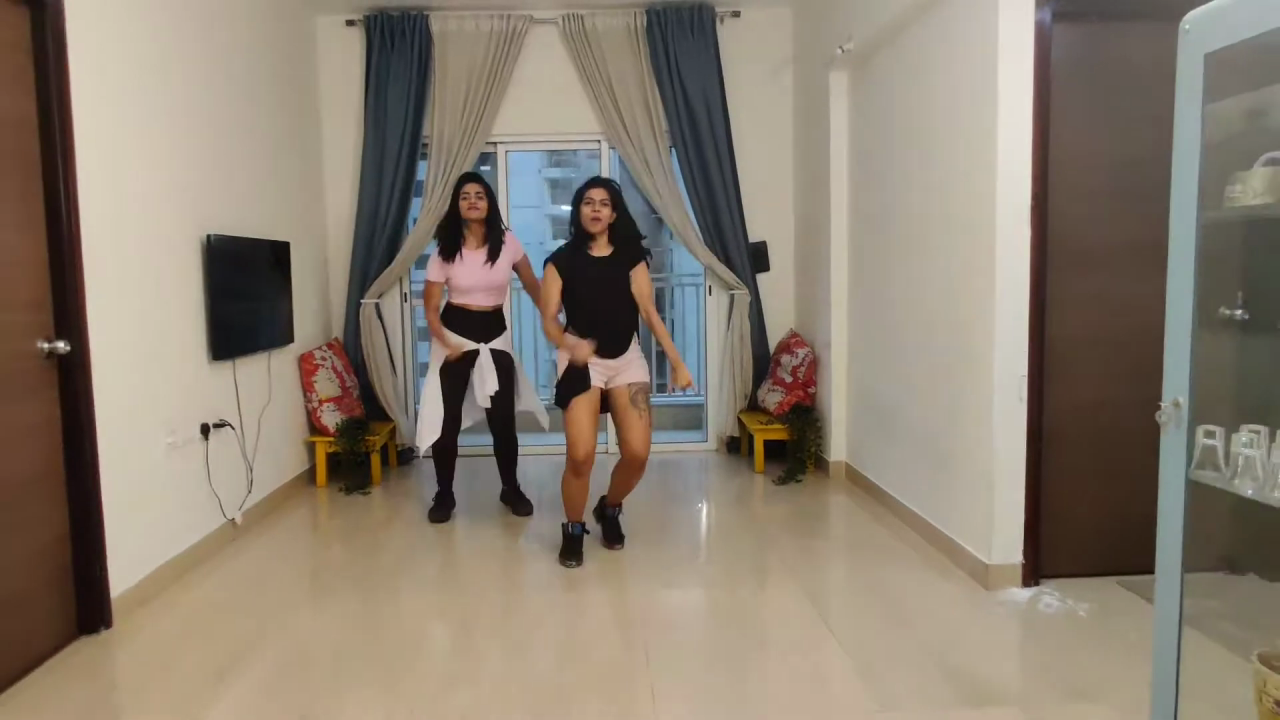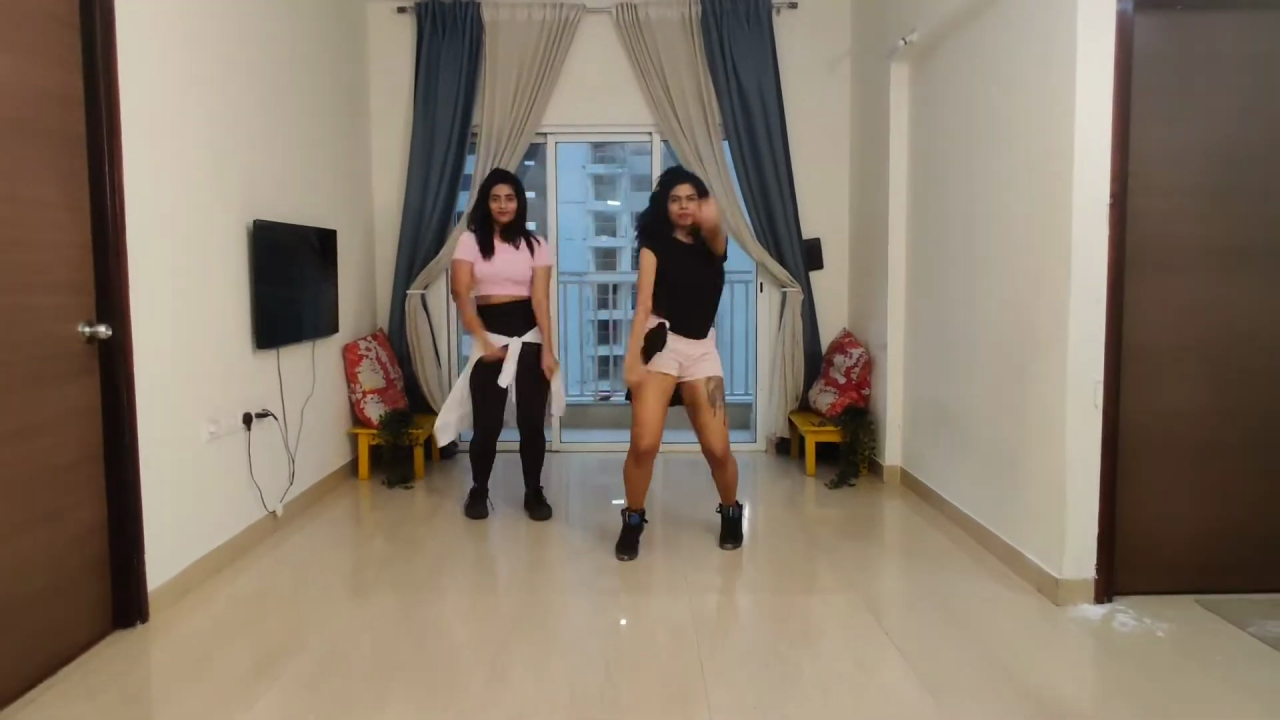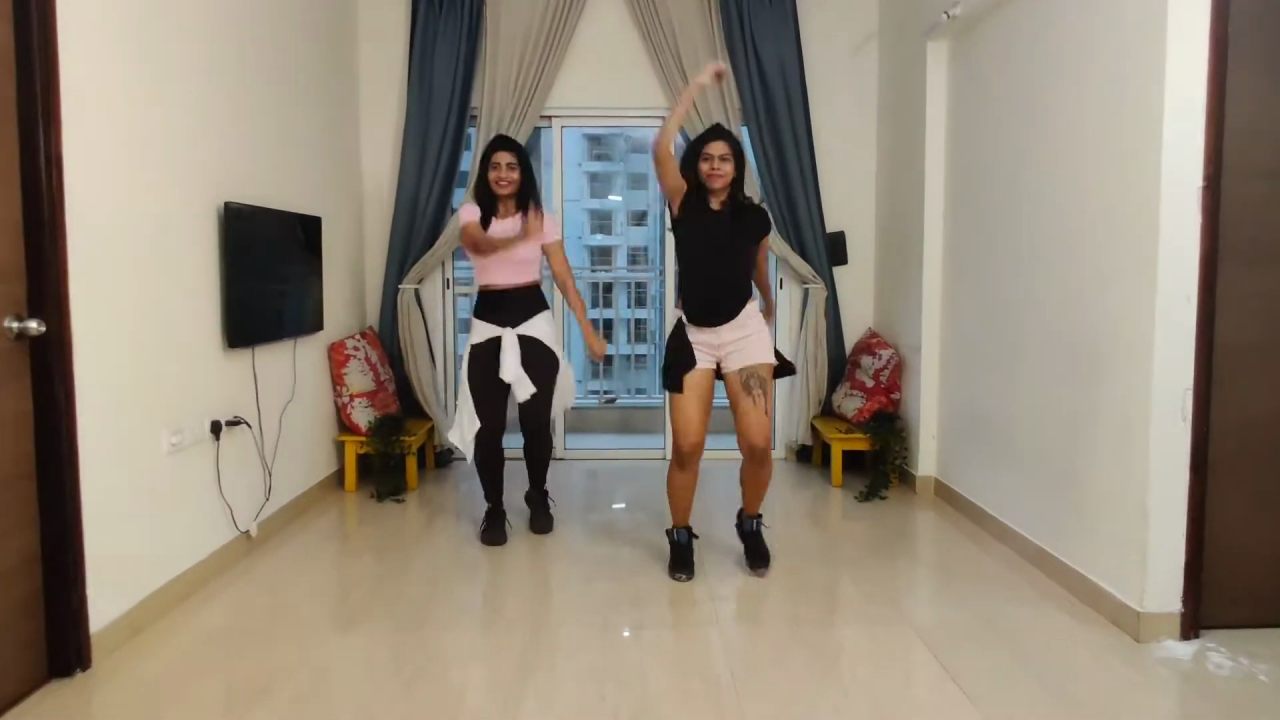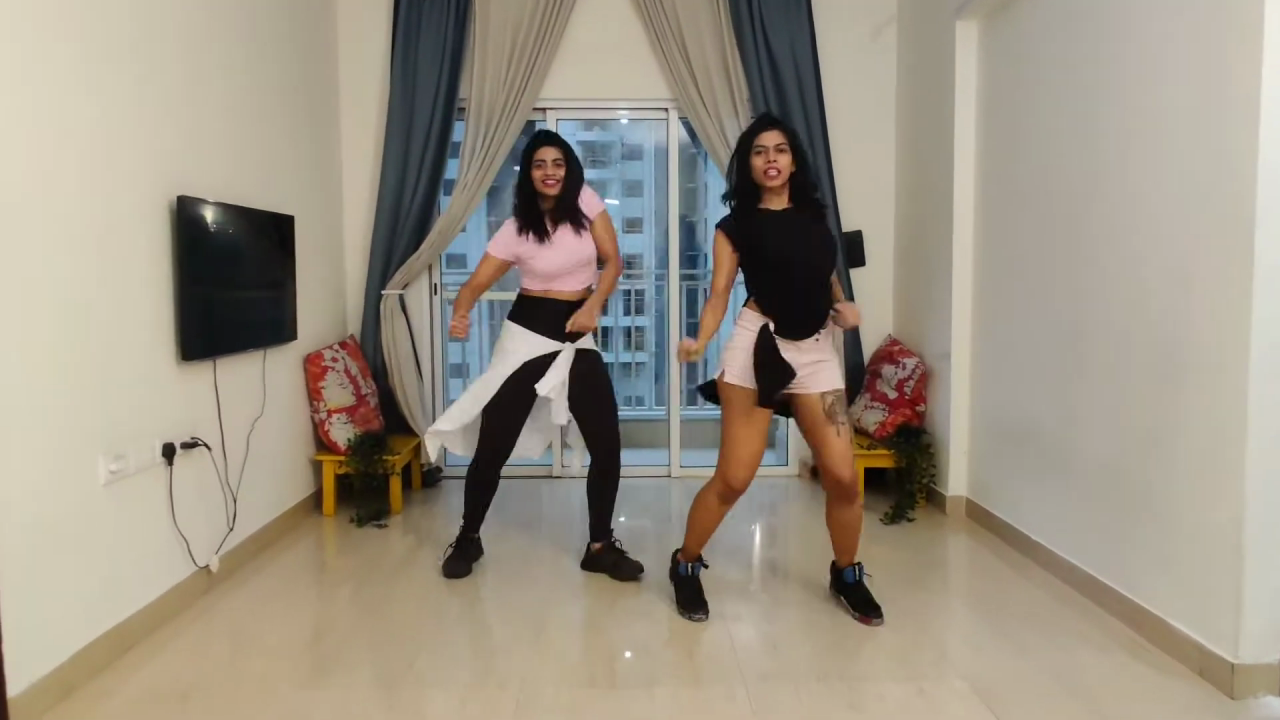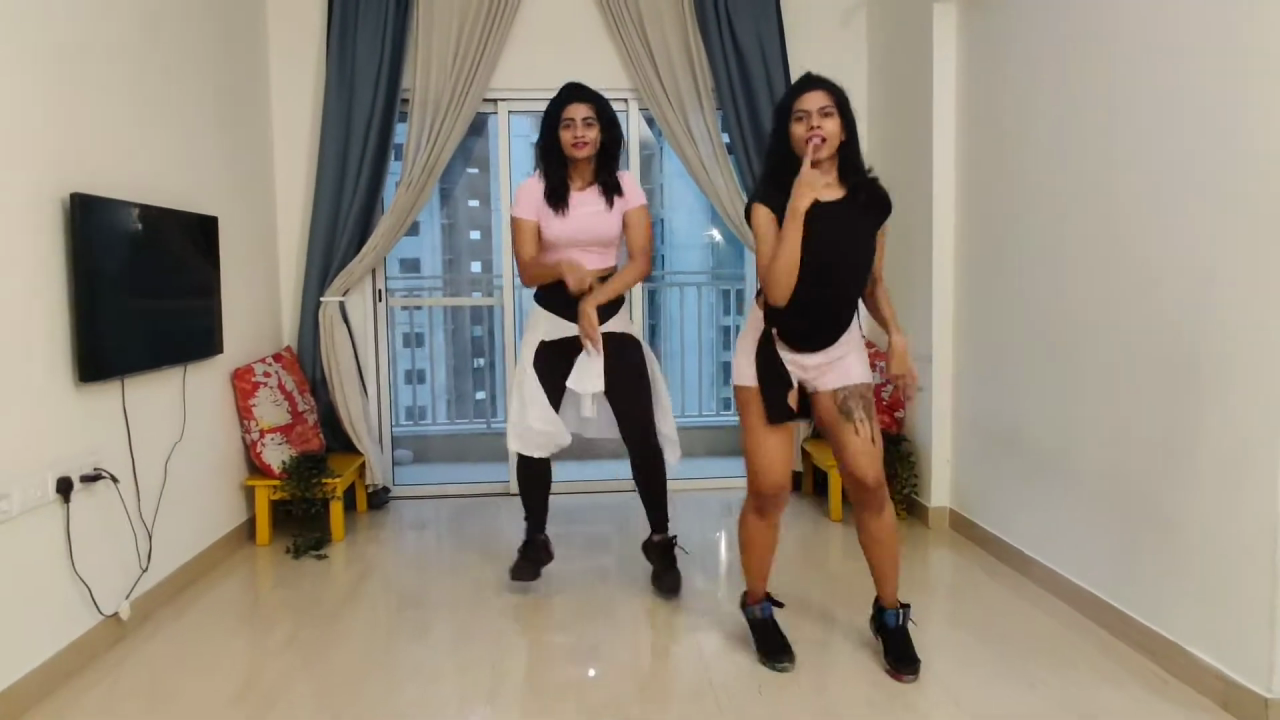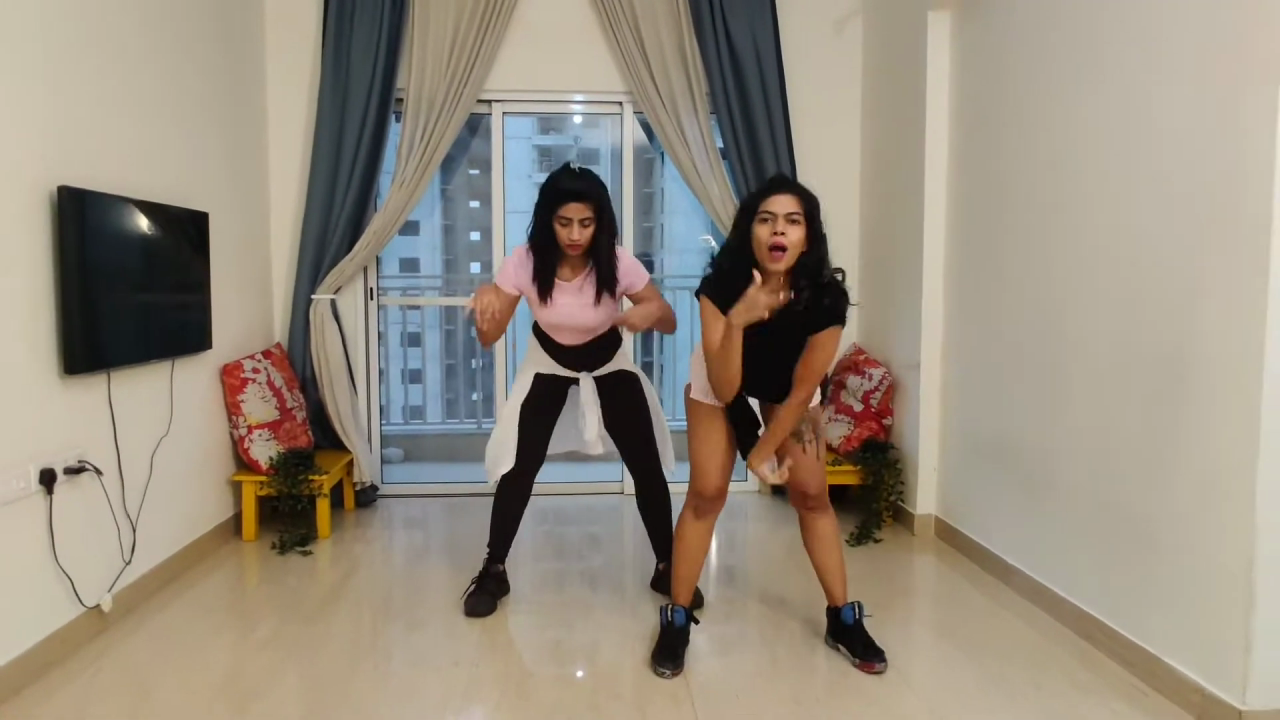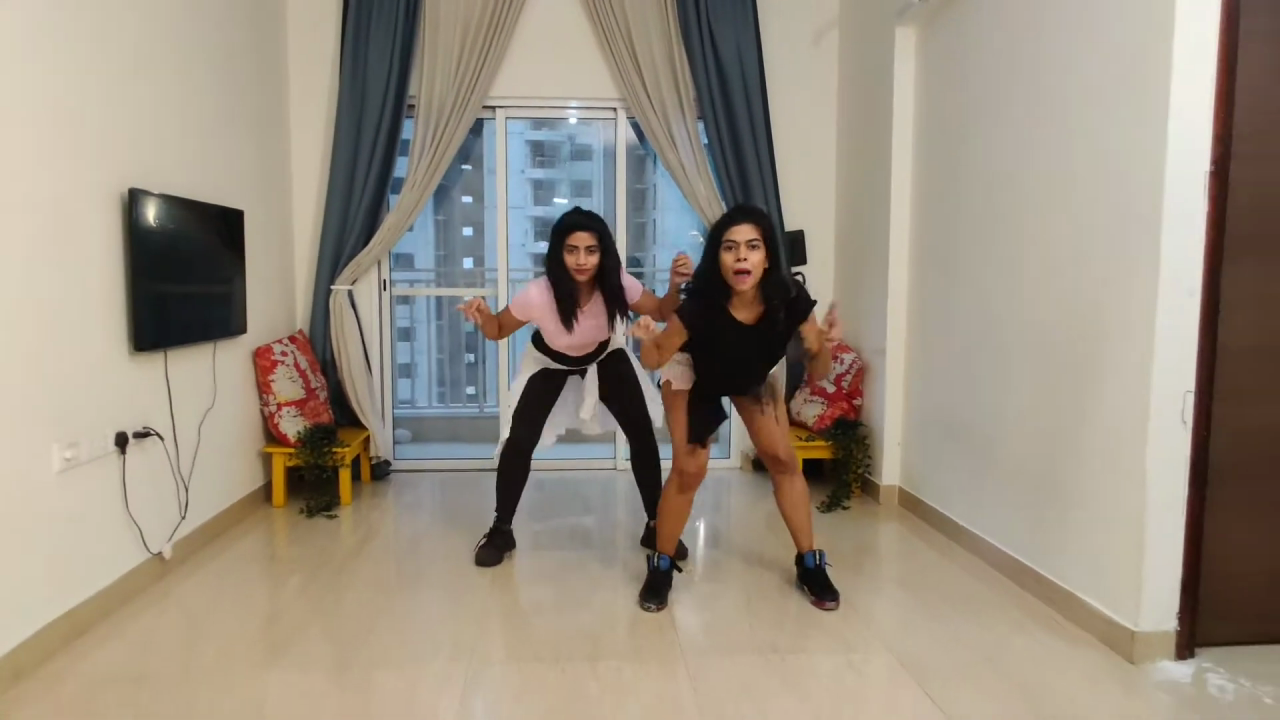
dt=0.7s
person 1, frame 1
left shoulder: (633, 257)
right shoulder: (560, 261)
left elbow: (649, 312)
right elbow: (549, 320)
left wrist: (677, 362)
right wrist: (569, 344)
left hip: (626, 361)
right hip: (582, 363)
left knee: (636, 454)
right knee: (580, 456)
left ankle: (608, 507)
right ankle: (573, 530)
person 1, frame 2
left shoulder: (713, 244)
right shoulder: (654, 246)
left elbow: (717, 235)
right elbow: (643, 302)
left wrist: (712, 219)
right wrist: (631, 358)
left hip: (702, 350)
right hip: (660, 344)
left knee: (718, 449)
right knee: (644, 445)
left ankle: (730, 512)
right ankle: (633, 520)
person 1, frame 3
left shoulder: (755, 217)
right shoulder: (683, 203)
right elbow: (662, 150)
left wrist: (765, 322)
right wrist: (695, 87)
left hip: (745, 330)
right hip: (693, 333)
left knee: (757, 446)
right knee: (687, 450)
left ankle: (750, 519)
right ankle: (681, 538)
person 1, frame 4
left shoulder: (812, 212)
right shoulder: (735, 225)
right elbow: (717, 297)
left wrist: (844, 306)
right wrist: (699, 342)
left hip: (817, 353)
right hip: (757, 349)
left knee: (843, 478)
right knee: (733, 480)
left ankle: (847, 575)
right ankle: (685, 565)
person 1, frame 5
left shoulder: (870, 200)
right shoulder: (769, 202)
right elbow: (777, 292)
left wrist: (895, 335)
right wrist: (797, 206)
left hip: (839, 351)
right hip: (771, 348)
left knee: (868, 486)
right knee: (769, 489)
left ankle: (890, 615)
right ankle: (758, 609)
person 1, frame 6
left shoulder: (824, 298)
right shoulder: (721, 288)
left elbow: (803, 390)
right elbow: (725, 389)
left wrist: (766, 451)
right wrist: (737, 321)
left hip: (788, 386)
right hip: (719, 379)
left knee: (812, 496)
right knee: (707, 494)
left ankle: (843, 618)
right ankle: (677, 619)
person 1, frame 7
left shoulder: (789, 300)
right shoulder: (701, 304)
left elbow: (817, 367)
right elbow: (657, 356)
left wrist: (826, 343)
right wrist: (648, 339)
left hip: (751, 378)
right hip: (693, 377)
left knee: (782, 459)
right knee: (690, 471)
left ankle: (811, 563)
right ankle: (661, 563)
person 2, frame 1
left shoulder: (509, 244)
right shoulder: (445, 251)
left elbow: (533, 285)
right elbow: (431, 309)
right wrist: (444, 341)
left hip: (496, 339)
right hip: (454, 336)
left knee: (503, 424)
right knee: (447, 425)
left ankle: (511, 489)
right ankle: (443, 493)
person 2, frame 2
left shoulder: (535, 246)
right shoulder: (470, 242)
left elbow: (541, 299)
right elbow: (462, 293)
left wrist: (549, 349)
right wrist: (483, 340)
left hip: (530, 337)
right hip: (488, 338)
left knee: (532, 423)
right knee: (487, 426)
left ankle: (534, 492)
right ankle: (479, 489)
person 2, frame 3
left shoulder: (541, 219)
right shoulder: (472, 213)
left elbow: (563, 275)
right elbow: (477, 245)
left wrist: (588, 330)
right wrist: (517, 235)
left hip: (533, 320)
right hip: (487, 323)
left knee: (536, 424)
right knee: (489, 426)
left ankle: (537, 495)
right ankle: (494, 510)
person 2, frame 4
left shoulder: (586, 203)
right shoulder: (514, 230)
left elbow: (612, 260)
right elbow: (477, 282)
left wrist: (594, 306)
right wrist: (460, 315)
left hip: (577, 339)
right hip: (527, 337)
left knee: (608, 445)
right knee: (492, 447)
left ankle: (600, 545)
right ankle: (468, 537)
person 2, frame 5
left shoulder: (624, 187)
right shoulder: (534, 190)
left elbow: (642, 262)
right elbow: (528, 274)
left wrist: (596, 295)
right wrist: (564, 270)
left hip: (612, 318)
right hip: (552, 319)
left knee: (642, 434)
right knee: (533, 436)
left ankle: (661, 542)
right ankle: (535, 540)
person 2, frame 6
left shoulder: (619, 263)
right shoulder: (524, 263)
left elbow: (668, 322)
right elbow: (489, 338)
left wrist: (654, 311)
right wrist: (485, 302)
left hip: (610, 365)
right hip: (548, 364)
left knee: (648, 467)
right knee: (520, 466)
left ankle: (667, 568)
right ankle: (493, 572)
person 2, frame 7
left shoulder: (620, 286)
right shoulder: (537, 295)
left elbow: (661, 313)
right elbow: (497, 332)
left wrist: (677, 286)
right wrist: (482, 318)
left hip: (604, 358)
right hip: (548, 363)
left knee: (643, 432)
right knee: (519, 441)
left ankle: (657, 526)
right ankle: (501, 529)
